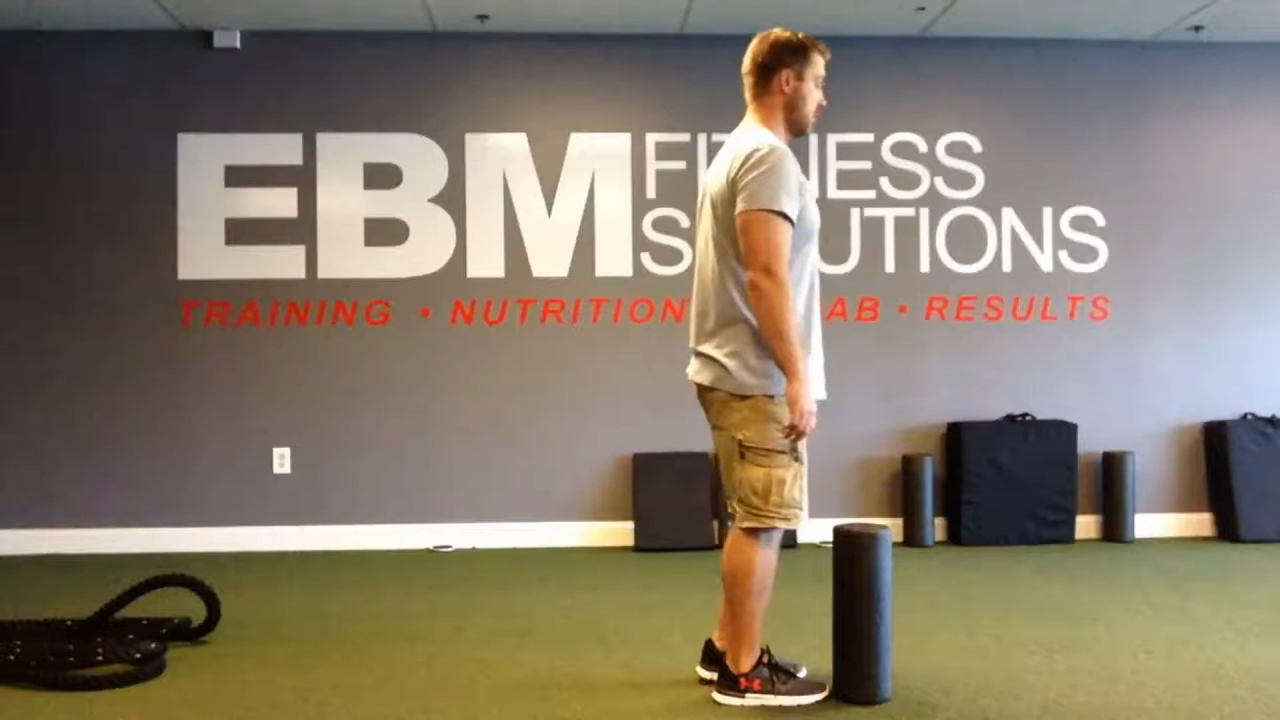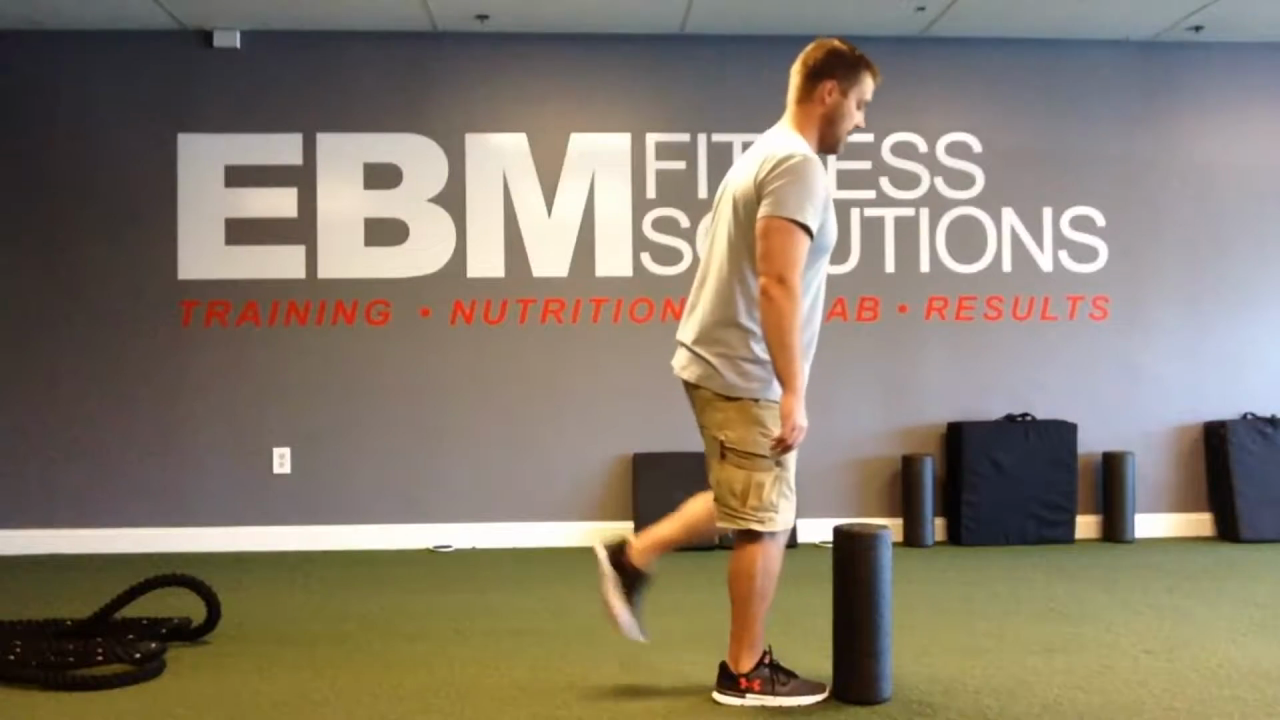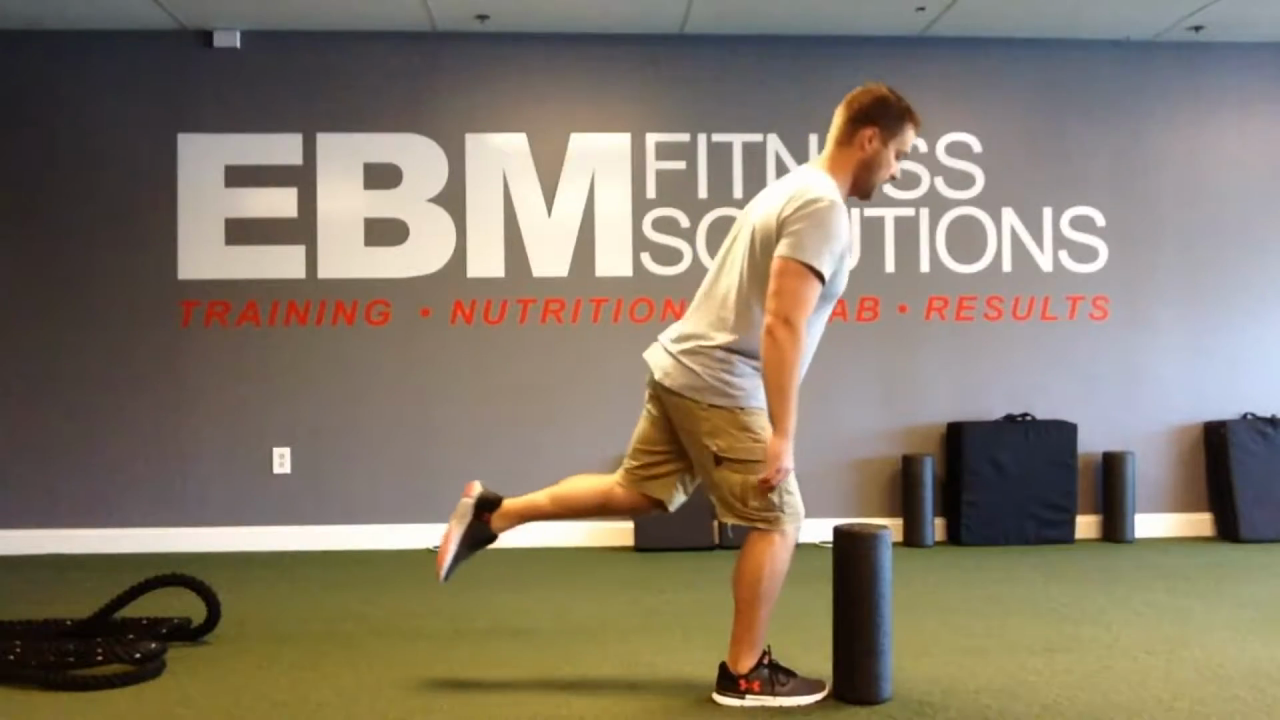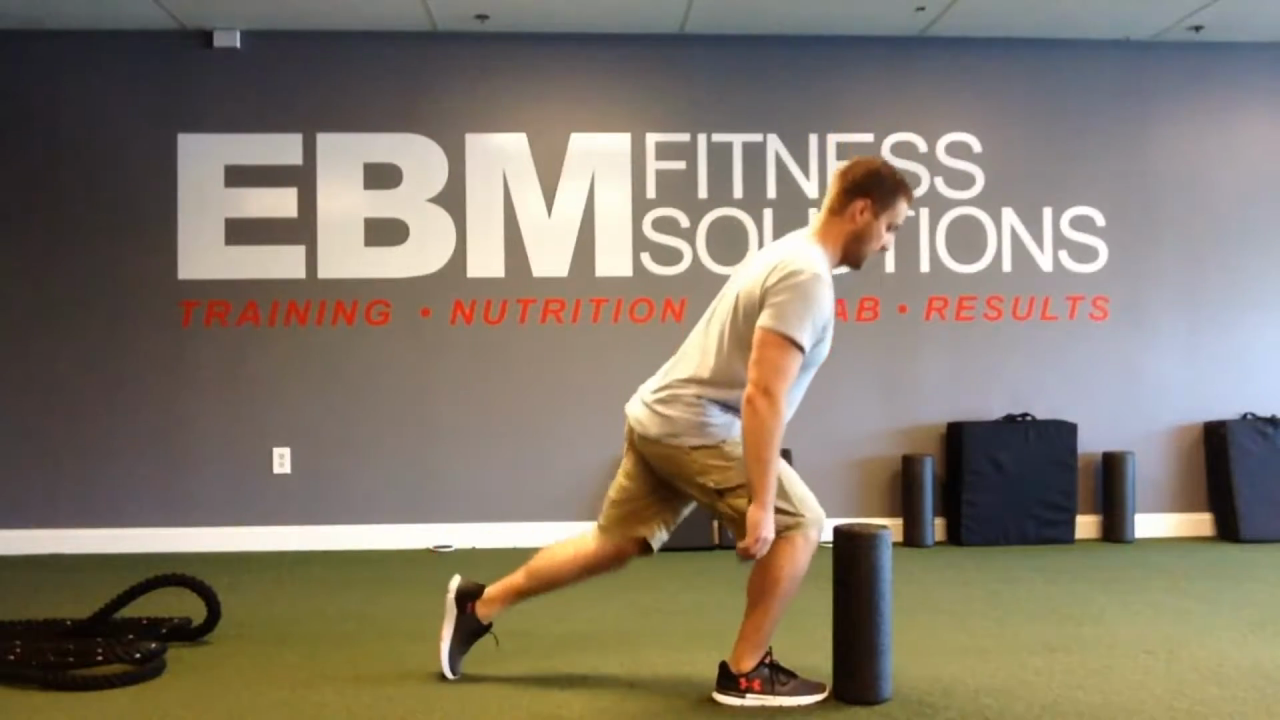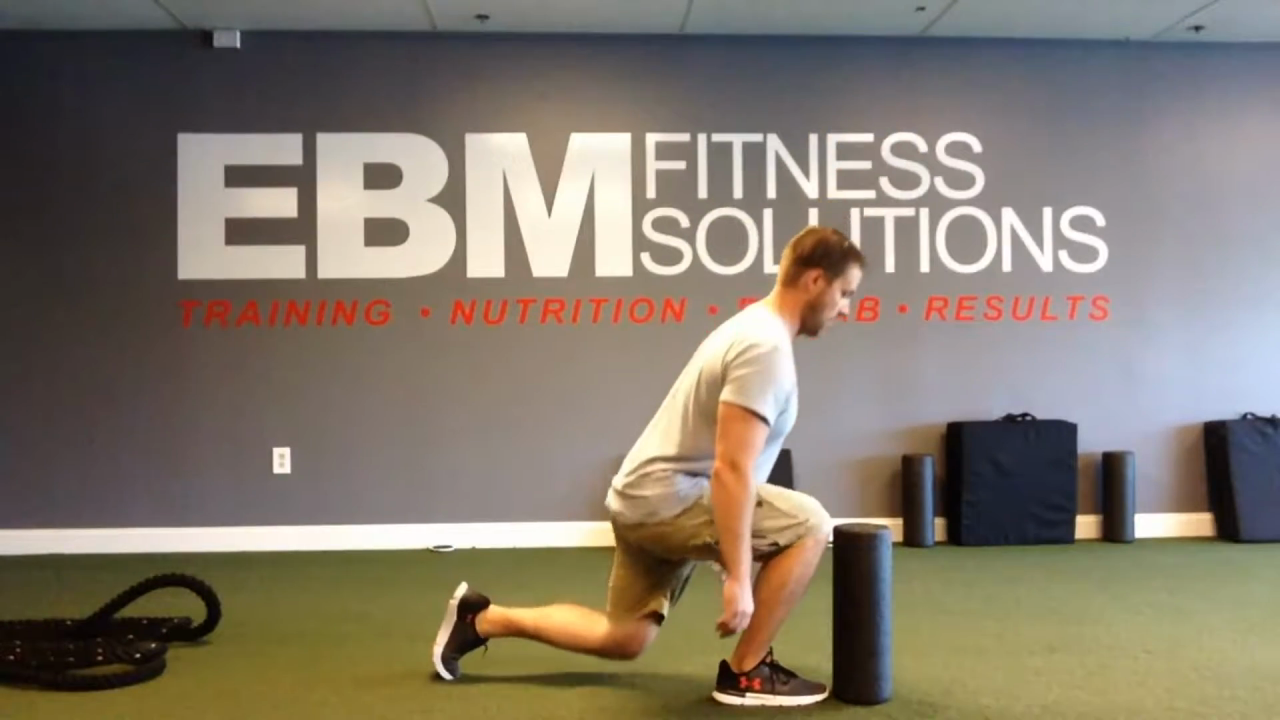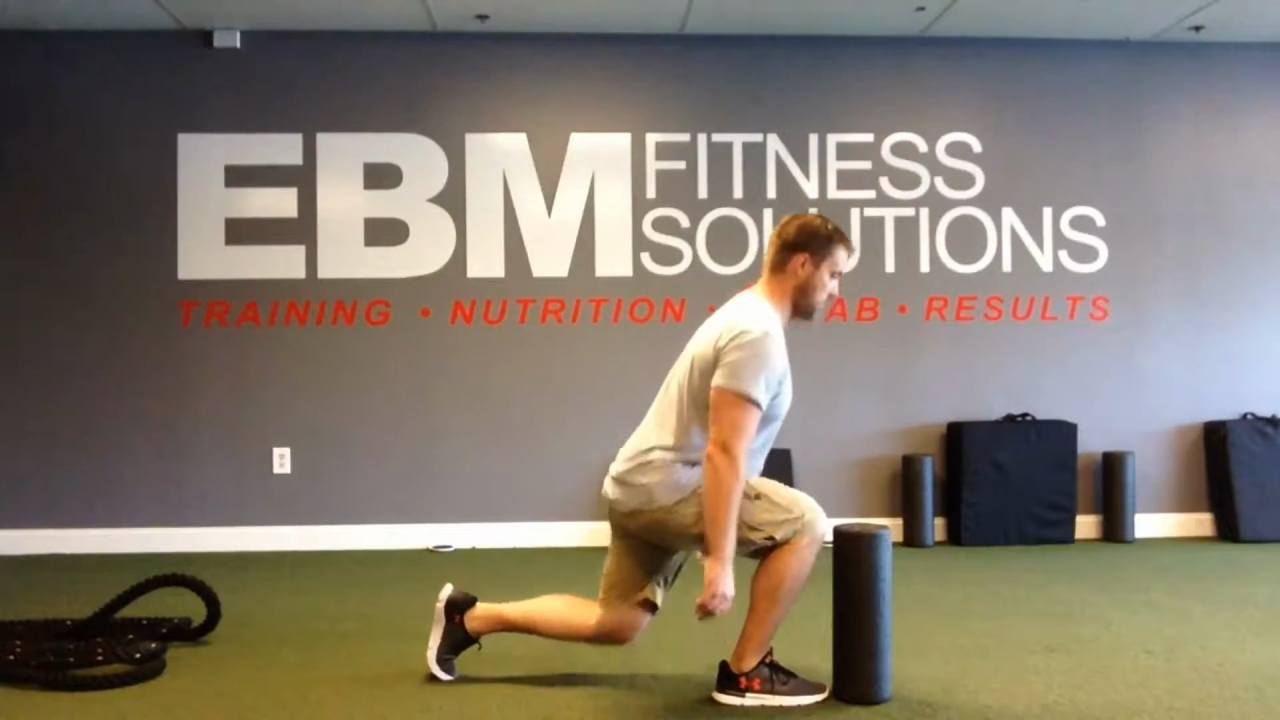
dt=0.5s
person 1, frame 1
left shoulder: (738, 153)
right shoulder: (767, 156)
right elbow: (766, 277)
right wrist: (797, 379)
left hip: (732, 369)
right hip: (755, 377)
left knee: (751, 517)
right knee: (765, 520)
left ankle: (727, 647)
right ankle: (743, 672)
person 1, frame 2
left shoulder: (766, 153)
right shoulder: (797, 164)
right elbow: (778, 285)
right wrist: (793, 393)
left hip: (723, 361)
right hip: (743, 372)
left knee: (751, 504)
right knee: (764, 519)
left ankle: (632, 558)
right ankle: (745, 672)
person 1, frame 3
left shoulder: (796, 188)
right shoulder: (822, 208)
right elbow: (782, 327)
left wrist: (774, 426)
right wrist: (783, 436)
left hip: (682, 368)
right hip: (717, 382)
left knee: (634, 493)
right knee: (776, 519)
left ankle: (490, 514)
right ankle: (745, 674)
person 1, frame 4
left shoulder: (790, 253)
right shoulder: (807, 276)
right elbow: (762, 396)
right wrist: (761, 503)
left hip: (659, 418)
right hip: (691, 427)
left knee: (611, 547)
right knee: (799, 526)
left ankle: (478, 606)
right ankle: (746, 673)
person 1, frame 5
left shoulder: (752, 328)
right shoulder: (766, 347)
right elbow: (733, 471)
right wrist: (738, 579)
left hip: (647, 498)
right hip: (668, 499)
left knee: (623, 638)
right knee: (807, 526)
left ankle: (479, 618)
right ankle: (746, 672)
person 1, frame 6
left shoulder: (746, 316)
right shoulder: (757, 333)
right elbow: (723, 454)
left wrist: (717, 545)
right wrist: (720, 563)
left hip: (645, 486)
right hip: (664, 489)
left knee: (613, 623)
right knee: (803, 525)
left ankle: (467, 617)
right ankle: (746, 672)
